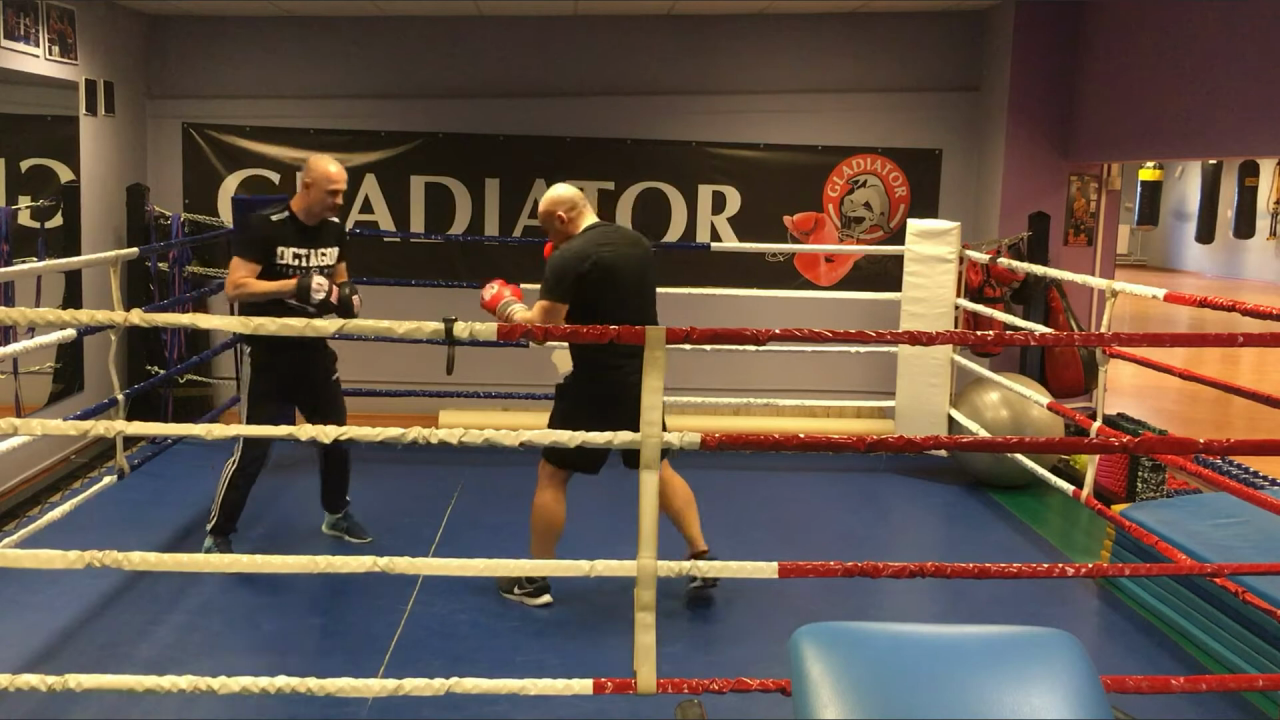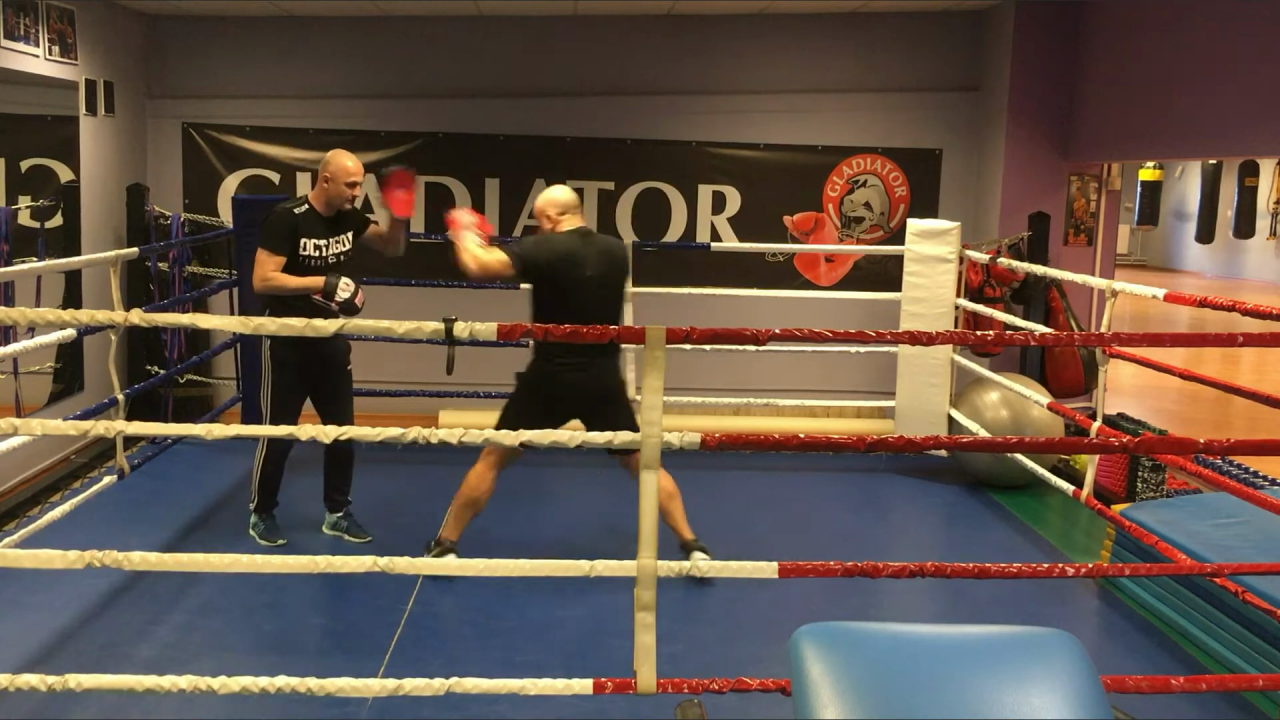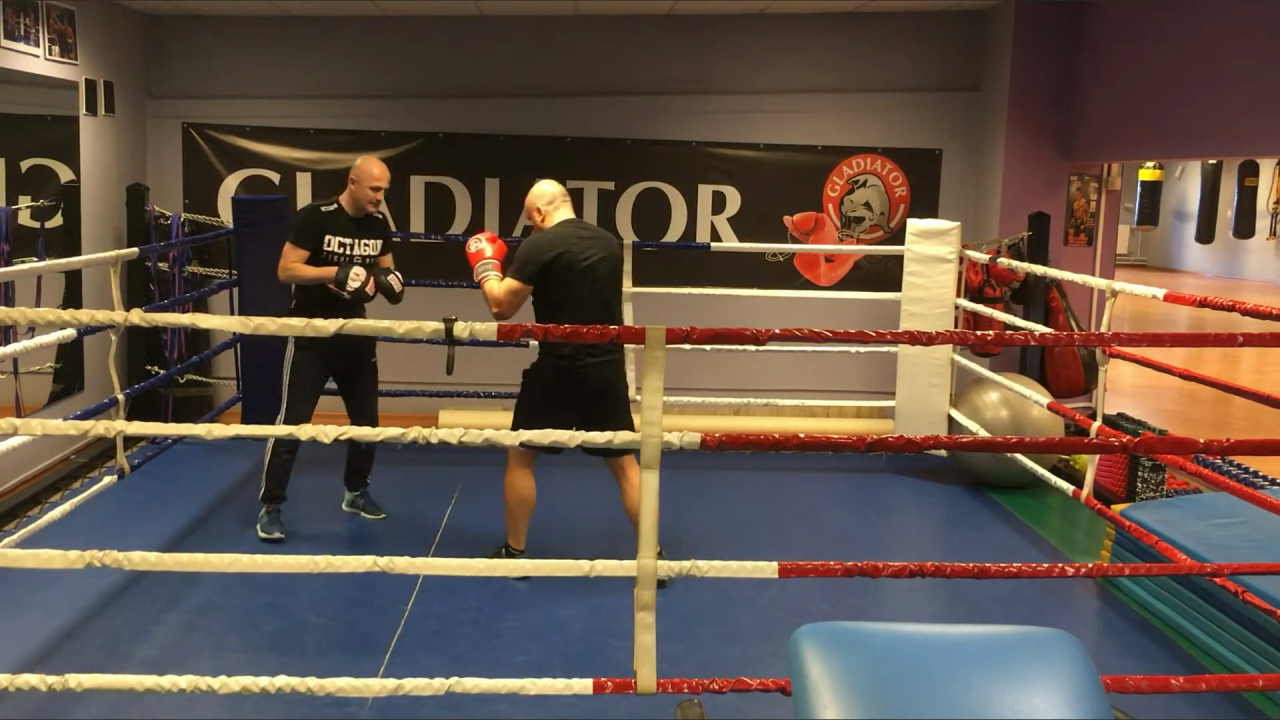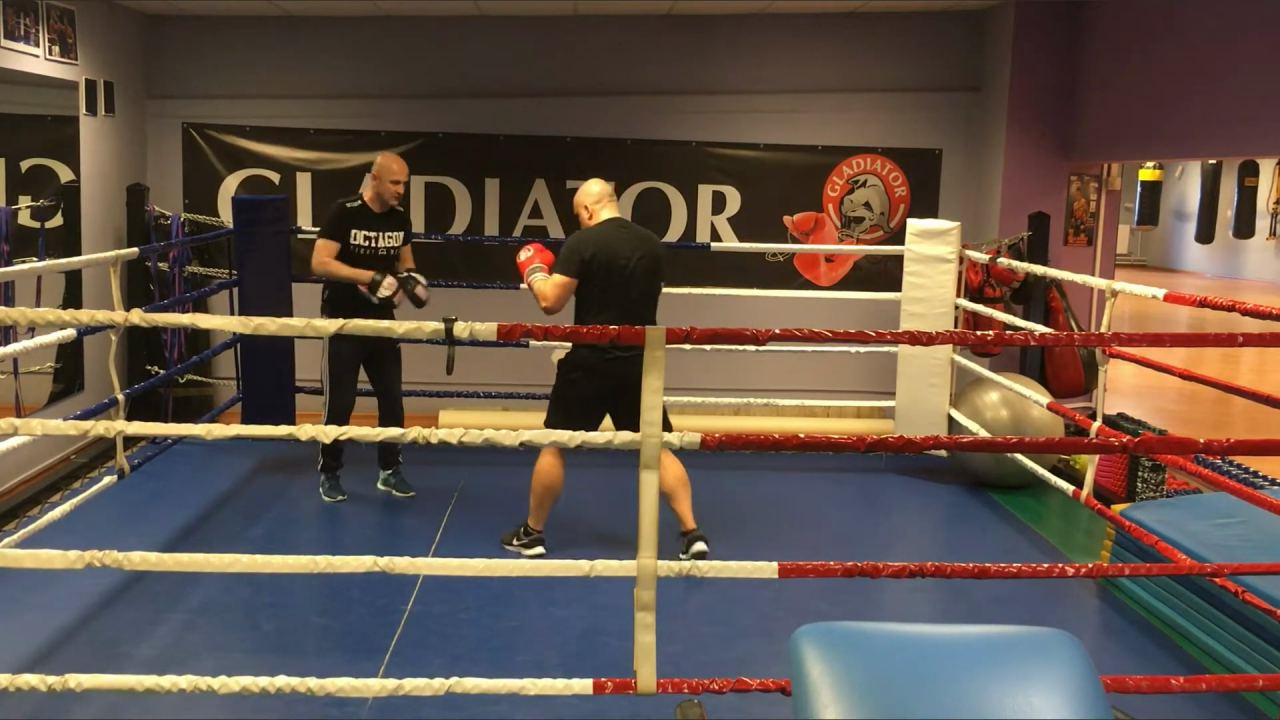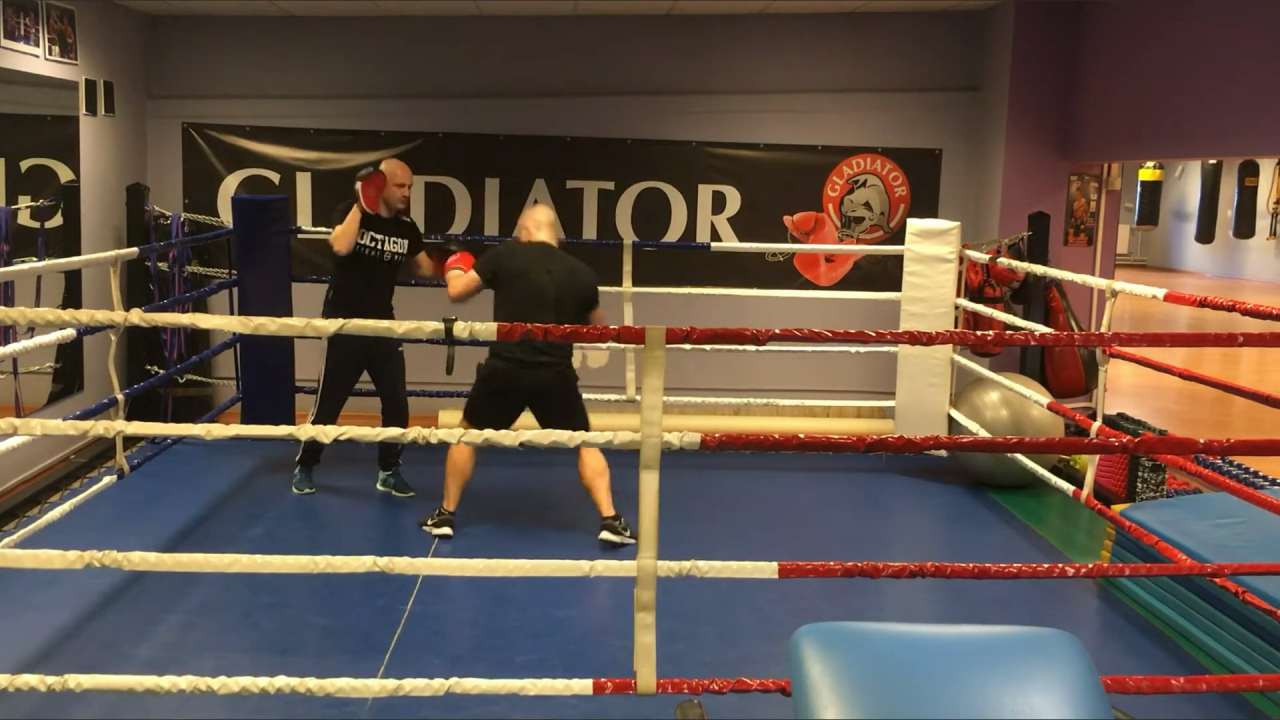
dt=1s
person 1, frame 1
left shoulder: (570, 258)
right shoulder: (638, 243)
left elbow: (543, 327)
left wrist: (508, 306)
left hip: (596, 385)
right hip: (643, 379)
left knee: (552, 476)
right knee: (659, 469)
left ankle: (534, 580)
right ankle: (700, 557)
person 1, frame 2
left shoulder: (547, 249)
right shoulder: (616, 251)
left elbow: (477, 265)
left wrist: (464, 230)
left hip: (552, 379)
right hip: (604, 379)
left knee: (493, 458)
right knee: (638, 461)
left ankle: (445, 546)
right ankle: (691, 547)
person 1, frame 3
left shoulder: (540, 246)
right shoulder: (610, 243)
left elbow: (501, 307)
left wrist: (485, 266)
left hip: (558, 370)
right hip: (608, 369)
left knee: (521, 458)
right knee: (625, 463)
left ankle: (514, 553)
right ankle: (651, 555)
person 1, frame 4
left shoulder: (582, 242)
right shoulder: (652, 243)
left elbow: (550, 302)
left wrist: (533, 271)
left hip: (590, 362)
right hip: (639, 363)
left knee: (555, 446)
right knee: (657, 449)
left ankle: (531, 533)
right ankle: (692, 534)
person 1, frame 5
left shoulder: (506, 255)
right shoulder: (581, 273)
left elbow: (457, 293)
right elbow: (595, 326)
left wrist: (455, 268)
left hip: (504, 370)
right hip: (555, 374)
left knee: (468, 433)
right knee: (585, 443)
left ankle: (444, 515)
right ankle: (610, 520)
person 2, frame 1
left shoulder: (333, 229)
right shoulder: (265, 227)
right elbow: (235, 288)
left wrist: (345, 294)
right wrist: (296, 286)
left hip: (314, 350)
right hip: (268, 355)
left knee: (336, 440)
right knee: (253, 450)
left ankle: (336, 515)
right ankle: (217, 535)
person 2, frame 2
left shoulder: (349, 216)
right shoulder: (287, 217)
left elbow: (395, 247)
right elbow: (262, 280)
left wrist: (399, 212)
right wrist: (322, 283)
left hip: (329, 340)
right hip: (287, 342)
left knee: (342, 431)
right knee: (279, 434)
left ankle: (337, 512)
right ankle: (261, 514)
person 2, frame 3
left shoulder: (378, 223)
right shoulder: (315, 217)
left elbow: (383, 269)
right elbow: (286, 270)
left wrist: (388, 281)
right wrist: (336, 273)
left hip: (354, 334)
right hip: (311, 335)
left knee: (366, 421)
right knee: (292, 421)
left ankle: (356, 492)
right ankle: (270, 506)
person 2, frame 4
left shoulder: (400, 218)
right shoulder: (344, 213)
left elbow: (405, 260)
right elbow: (319, 264)
left wrist: (413, 278)
right wrist: (368, 277)
left hip: (381, 321)
right hip: (341, 322)
left knee: (392, 400)
right knee: (339, 403)
left ankle: (390, 470)
right ankle: (329, 473)
person 2, frame 5
left shoulder: (406, 226)
right shoulder: (354, 211)
left elbow: (425, 270)
right elbow: (340, 247)
right wrist: (361, 204)
left hip: (382, 325)
right hip: (343, 323)
left knee: (397, 402)
right knee: (329, 402)
left ankle: (389, 471)
right ankle: (304, 467)
